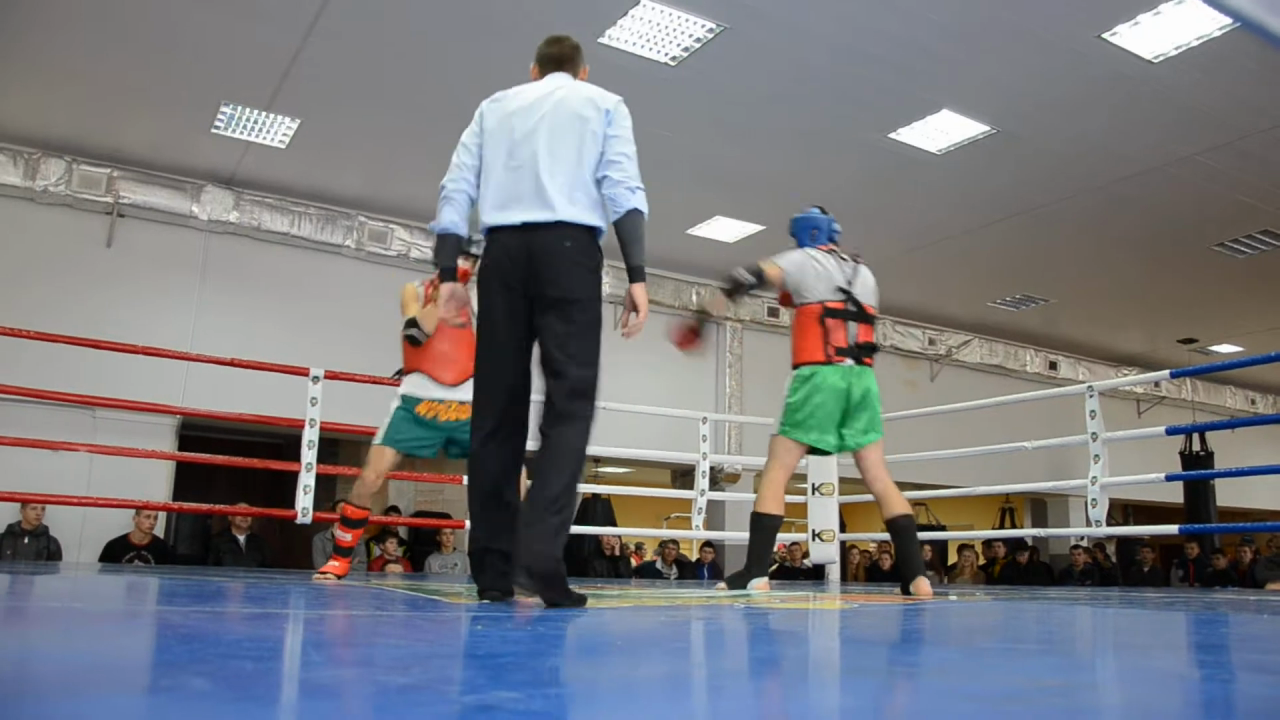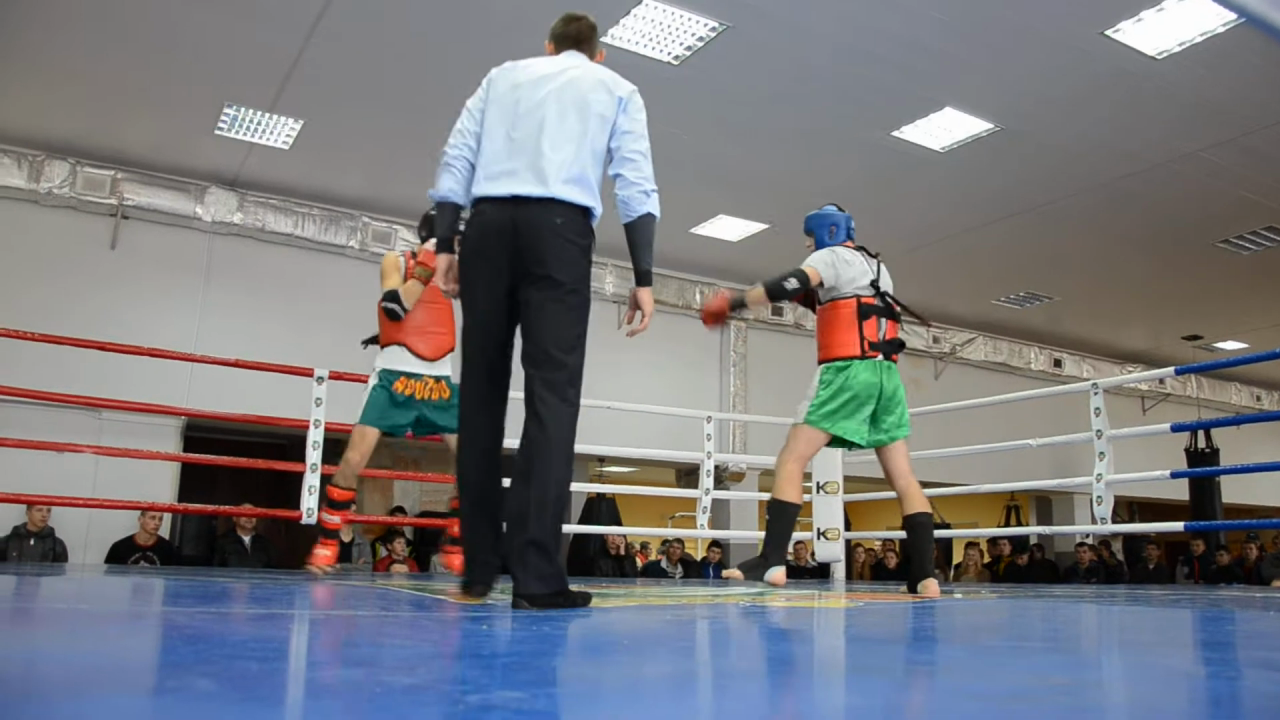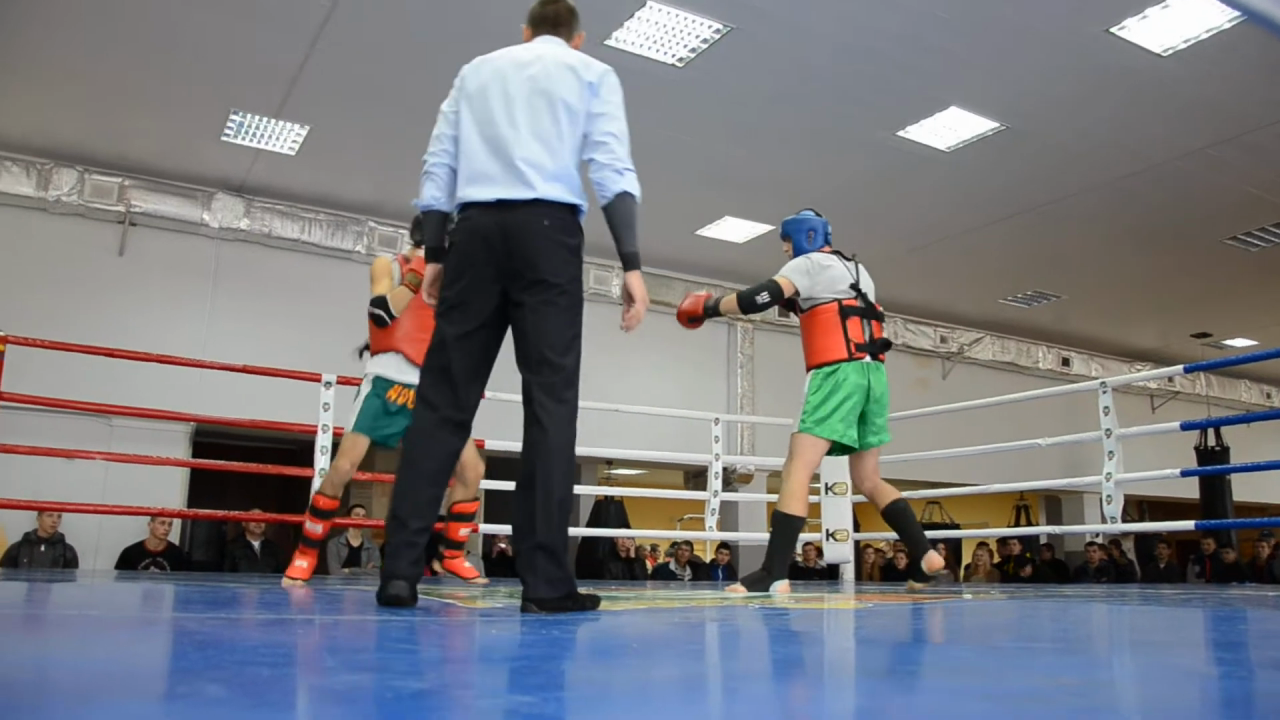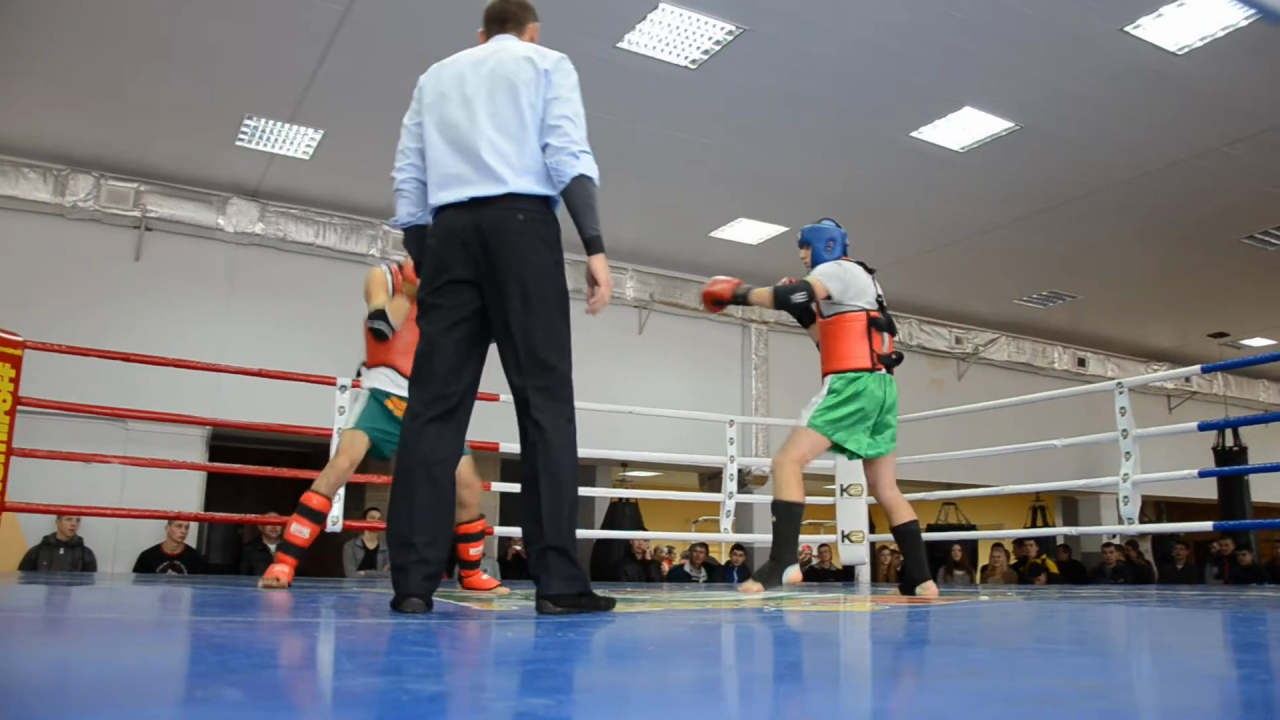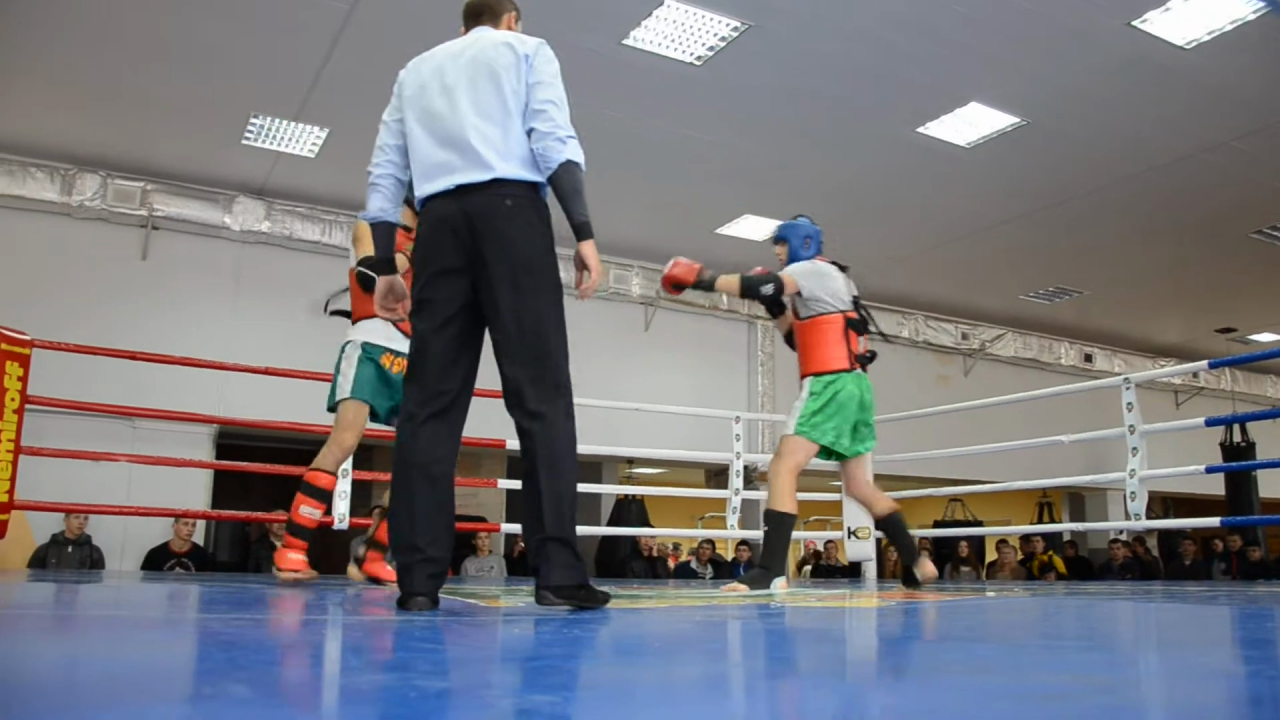
dt=0.3s
person 1, frame 1
left shoulder: (495, 105)
right shoulder: (604, 103)
left elbow: (456, 190)
right elbow: (623, 190)
left wrist: (448, 276)
right wrist: (636, 275)
left hip: (504, 251)
right hip: (568, 249)
left knee: (497, 408)
right knee: (569, 401)
left ankle: (493, 570)
right ankle: (539, 554)
person 1, frame 2
left shoulder: (504, 75)
right shoulder: (618, 90)
left elbow: (456, 159)
right elbow: (636, 187)
left wrist: (446, 244)
right wrist: (642, 277)
left hip: (489, 225)
right hip: (560, 230)
left knee: (482, 392)
right knee: (552, 395)
left ankle: (480, 563)
right ankle: (535, 577)
person 1, frame 3
left shoulder: (477, 69)
right shoulder: (592, 74)
left elbow: (438, 166)
right elbow: (612, 169)
left wrist: (434, 253)
right wrist: (630, 264)
left hip: (476, 230)
right hip: (547, 230)
left knee: (444, 397)
right knee: (550, 401)
left ankle: (401, 567)
right ankle: (545, 582)
person 1, frame 4
left shoulder: (436, 76)
right shoulder: (548, 62)
left elbow: (408, 182)
right elbow: (567, 155)
left wrist: (423, 267)
right wrist: (595, 248)
left hip: (451, 233)
right hip: (522, 224)
left knee: (435, 402)
right knee: (544, 399)
left ankle: (414, 580)
right ankle: (557, 580)
person 1, frame 5
left shoulder: (416, 70)
right shoulder: (528, 49)
left elbow: (384, 174)
right elbow: (553, 140)
left wrist: (385, 265)
right wrist: (584, 232)
left hip: (440, 223)
right hip: (511, 212)
left knee: (431, 398)
right knee: (540, 392)
left ankle: (418, 578)
right ankle: (556, 569)
person 2, frame 1
left shoulder: (802, 260)
right shoulder: (864, 275)
left elbow: (747, 280)
left wrist: (701, 318)
left hip: (817, 377)
right hip: (860, 378)
left knee: (775, 475)
right knee: (879, 481)
left ankle: (755, 572)
right ankle: (915, 574)
person 2, frame 2
left shoulder: (832, 256)
right shoulder: (878, 269)
left elbow: (791, 284)
left wrist: (734, 302)
right wrist: (814, 299)
left hip: (847, 371)
right hip: (887, 374)
left knee: (791, 461)
right knee: (903, 478)
left ankle: (771, 561)
right ankle: (924, 575)
person 2, frame 3
left shoulder: (809, 264)
right shoulder: (856, 271)
left elbow: (760, 297)
left wrist: (708, 308)
right wrist: (796, 302)
left hip: (836, 374)
right hip: (872, 374)
left knee: (796, 472)
right knee: (867, 480)
left ankle: (774, 574)
right ankle: (924, 554)
person 2, frame 4
left shoulder: (836, 270)
right shoulder: (865, 284)
left elbow: (792, 295)
left wrist: (736, 294)
right wrist: (805, 315)
left hip: (850, 383)
right hip: (881, 385)
left knee: (787, 463)
right knee: (885, 489)
left ankle: (782, 564)
right ankle: (920, 578)
person 2, frame 5
left shoulder: (810, 270)
right shoulder: (832, 283)
left elbow: (760, 287)
right elbow: (796, 338)
left wrist: (700, 278)
right wrist: (773, 303)
left hip: (828, 385)
right hip: (853, 384)
left knee: (782, 471)
right knee: (859, 485)
left ankle: (769, 573)
right ankle: (915, 561)
person 3, frame 1
right shoulder: (415, 291)
right elbow: (414, 335)
right wrist: (444, 291)
left hip: (463, 406)
right hip: (417, 403)
left knee: (510, 478)
right knee: (370, 479)
right ankle: (340, 559)
person 3, frame 2
right shoulder: (396, 262)
right elbow: (393, 309)
right wrist: (425, 268)
left hip: (439, 383)
right hip: (395, 378)
right knee: (354, 459)
right ankle: (327, 544)
person 3, frame 3
right shoulder: (387, 267)
right elbow: (381, 315)
right wrist: (416, 277)
right hip: (384, 384)
left knee: (472, 467)
right knee: (342, 469)
left ankle: (454, 555)
right ankle: (307, 553)
person 3, frame 4
right shoulder: (383, 275)
right elbow: (380, 328)
right wrist: (411, 285)
right hip: (383, 394)
left knee: (469, 487)
right knee: (341, 464)
left ankle: (471, 572)
right ankle: (283, 562)
person 3, frame 5
right shoulder: (370, 227)
right elbow: (372, 279)
right wrist: (407, 241)
left hip: (409, 359)
right hip: (371, 348)
right knee: (344, 437)
left ankle: (372, 556)
right ankle: (291, 549)
